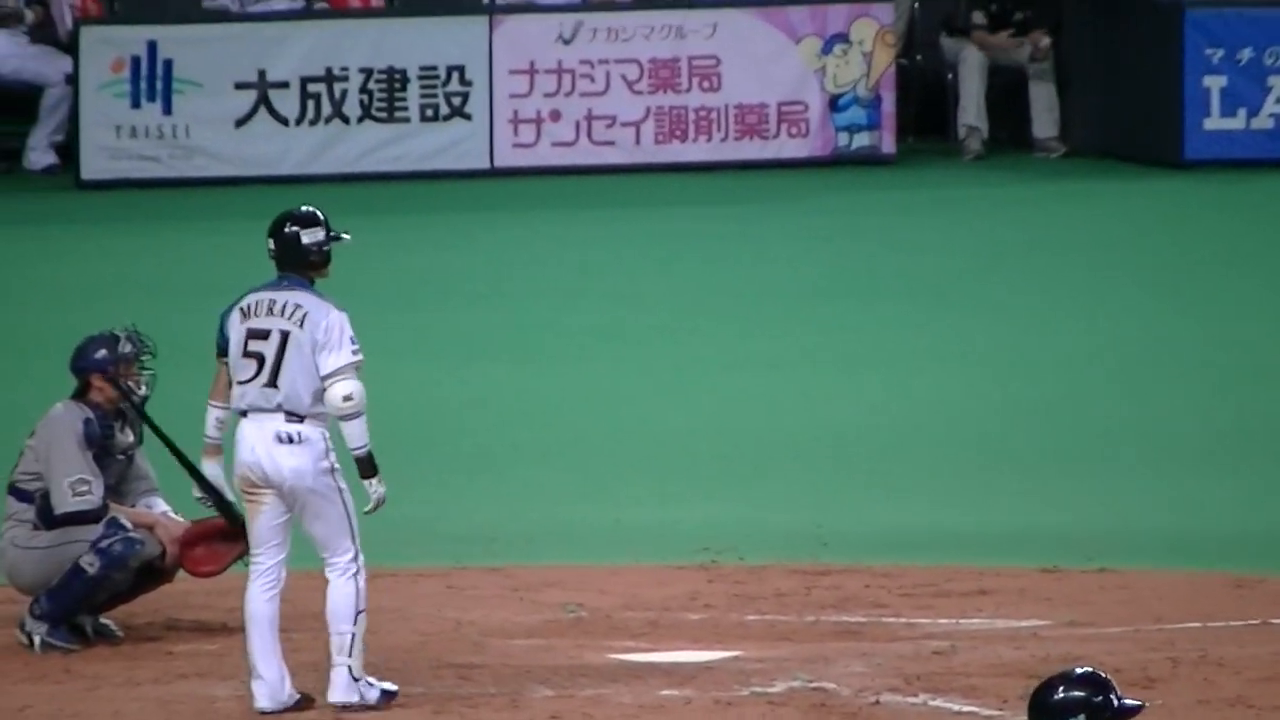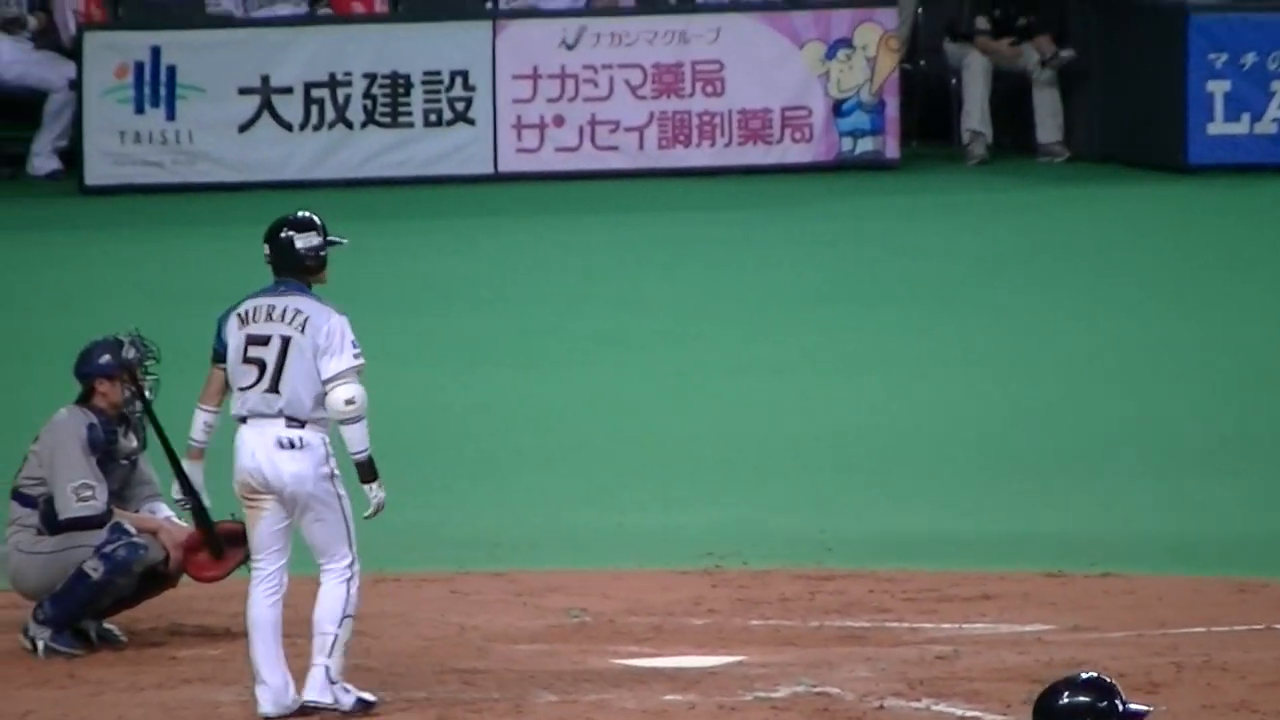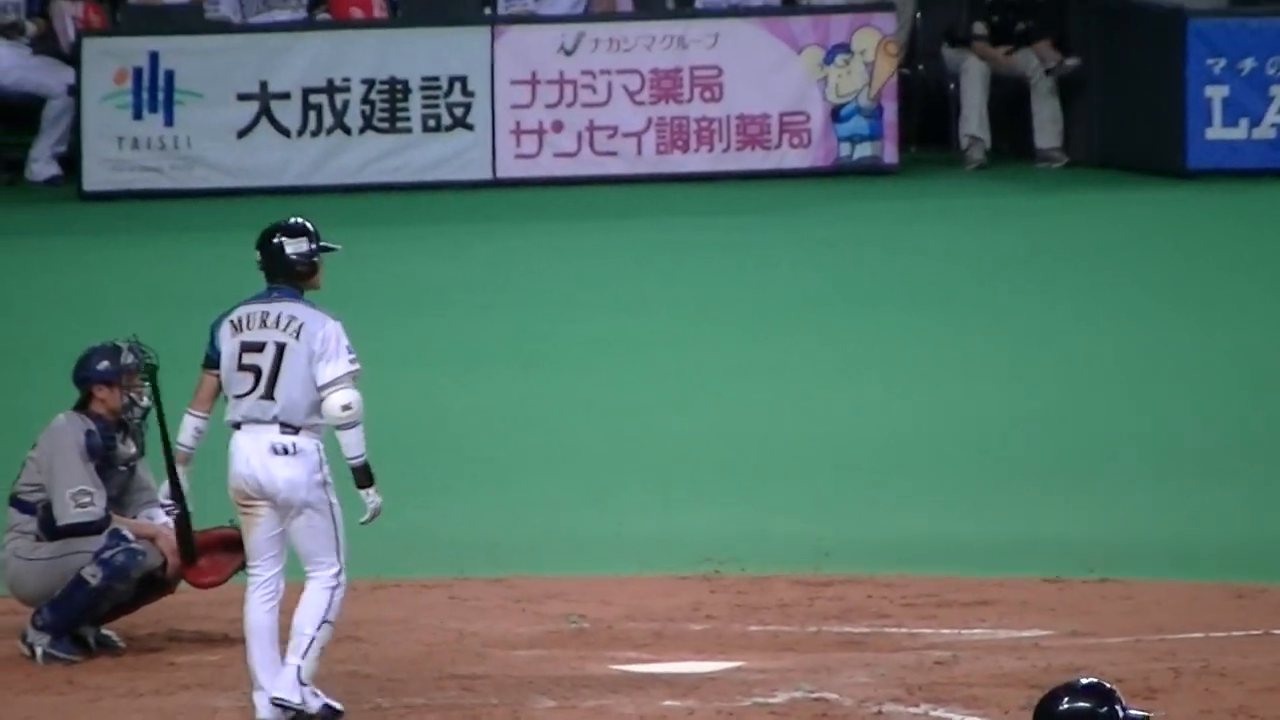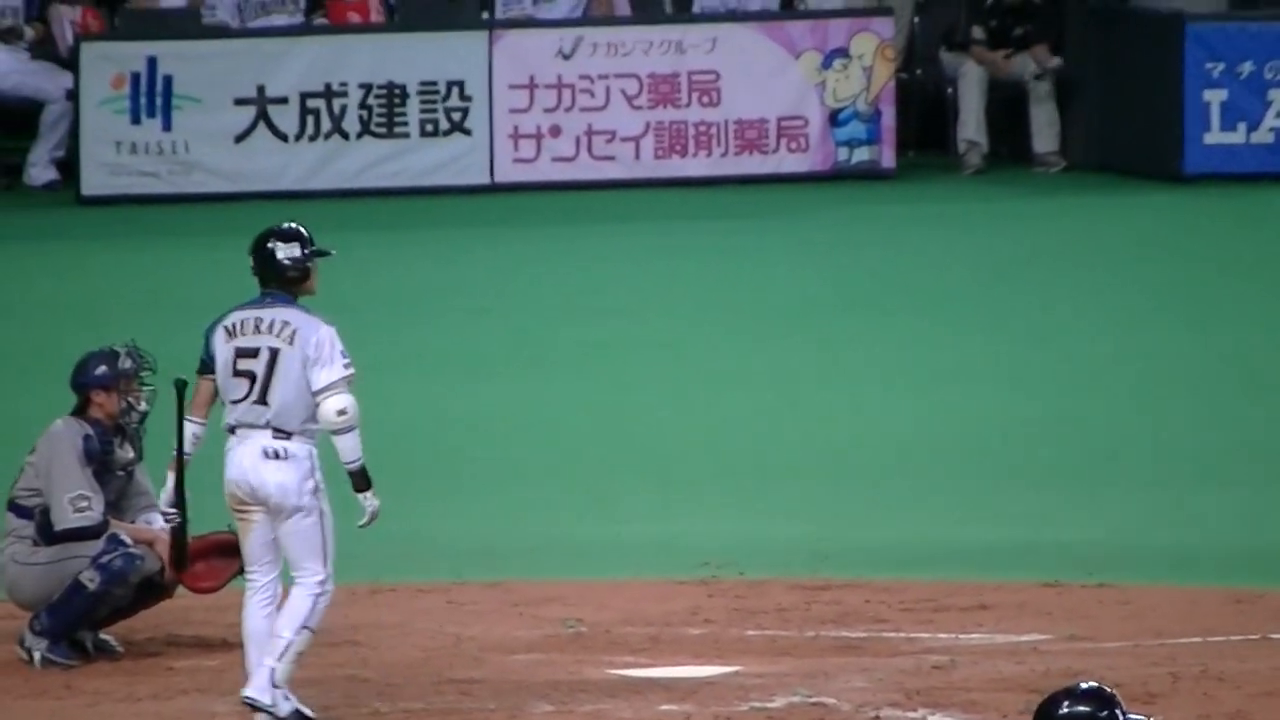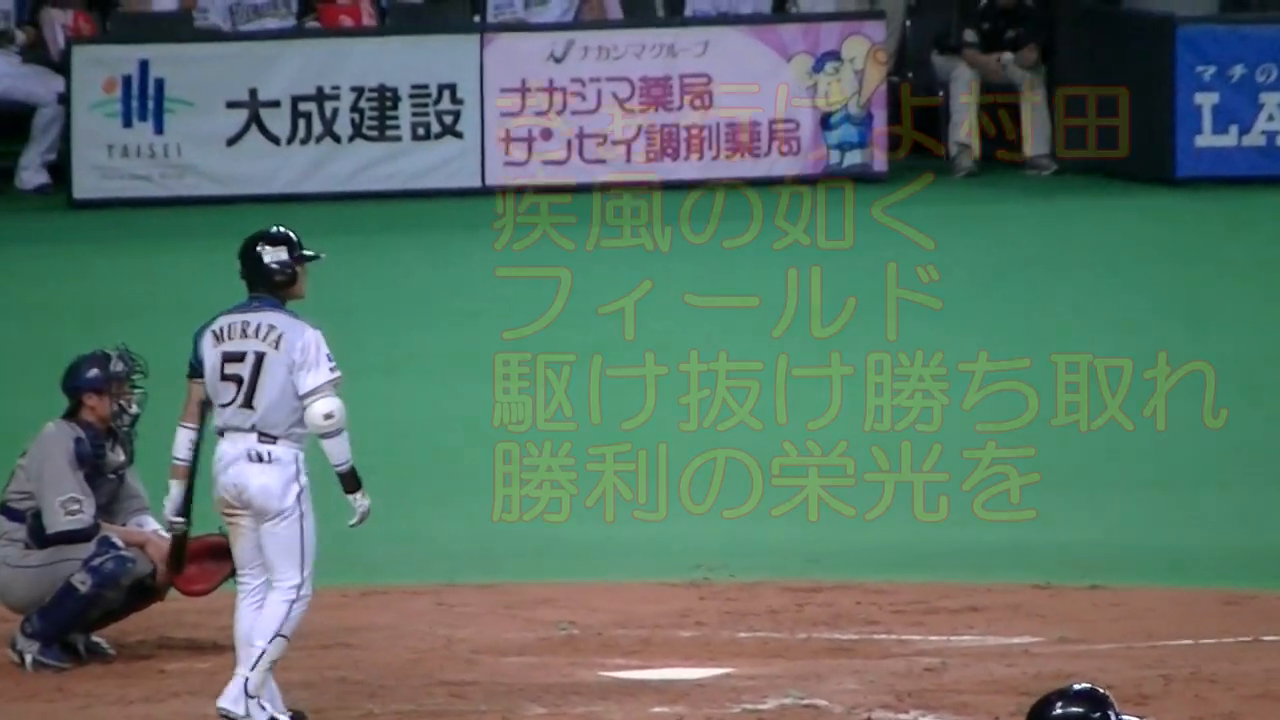
dt=0.1s
person 1, frame 1
left shoulder: (240, 309)
right shoulder: (325, 315)
left elbow: (222, 389)
right elbow: (346, 401)
left wrist: (210, 455)
right wrist: (370, 470)
left hip: (250, 443)
right hip: (302, 447)
left knee: (265, 568)
right knee: (344, 562)
left ankle: (270, 688)
right ankle: (347, 679)
person 1, frame 2
left shoulder: (237, 315)
right shoulder: (326, 320)
left elbow: (212, 394)
right elbow: (347, 405)
left wrist: (193, 460)
right wrist: (369, 475)
left hip: (249, 449)
right hip: (302, 452)
left knee: (266, 572)
right knee: (340, 566)
person 1, frame 3
left shoulder: (229, 322)
right shoulder: (320, 326)
left elbow: (202, 399)
right elbow: (343, 411)
left wrist: (180, 465)
right wrist: (366, 481)
left hip: (243, 455)
right hip: (295, 458)
left knee: (262, 578)
right knee: (326, 573)
person 1, frame 4
left shoulder: (225, 327)
right shoulder: (314, 331)
left elbow: (200, 405)
right elbow: (338, 416)
left wrist: (178, 474)
right wrist: (363, 484)
left hip: (239, 463)
right hip: (289, 464)
left knee: (260, 584)
right knee: (312, 583)
person 1, frame 5
left shoulder: (212, 331)
right shoulder: (300, 335)
left elbow: (192, 410)
right elbow: (325, 419)
left wrist: (178, 481)
right wrist: (353, 486)
left hip: (228, 465)
right hip: (277, 467)
left knee: (252, 587)
right knee: (289, 587)
person 2, frame 1
left shoulder: (123, 423)
right shoulder: (66, 420)
left elbow: (142, 493)
right elbow: (80, 508)
left wrist: (173, 524)
right wrist: (154, 521)
left hip: (82, 542)
right hip: (30, 549)
left knee: (167, 548)
right knee: (125, 540)
left ankle: (79, 612)
right ankle: (42, 617)
person 2, frame 2
left shoulder: (127, 429)
right shoulder: (70, 426)
left elbow: (146, 498)
right elbow: (84, 513)
left wrist: (180, 530)
right wrist: (158, 526)
left hip: (81, 546)
right hip: (33, 554)
left knee: (168, 554)
right knee: (129, 547)
left ankle: (83, 617)
right ankle: (46, 623)
person 2, frame 3
left shoulder: (125, 435)
right shoulder: (68, 432)
left elbow: (144, 504)
right elbow: (82, 519)
left wrist: (172, 535)
right wrist: (155, 532)
left hip: (78, 553)
right hip: (31, 561)
left knee: (167, 559)
right knee: (127, 553)
left ankle: (81, 624)
right ankle: (44, 629)
person 2, frame 4
left shoulder: (122, 440)
right shoulder: (66, 437)
left elbow: (143, 510)
right elbow: (80, 524)
left wrist: (169, 540)
right wrist: (153, 537)
left hip: (76, 557)
right hip: (30, 565)
left knee: (161, 565)
right knee: (125, 556)
left ankle: (78, 629)
right ankle: (42, 634)
person 2, frame 5
left shoulder: (114, 443)
right shoulder: (58, 440)
left elbow: (134, 512)
right elbow: (72, 527)
left wrist: (162, 542)
right wrist: (145, 540)
left hip: (69, 561)
left knee: (156, 567)
right knee: (116, 559)
left ankle: (70, 631)
right ankle: (34, 636)
